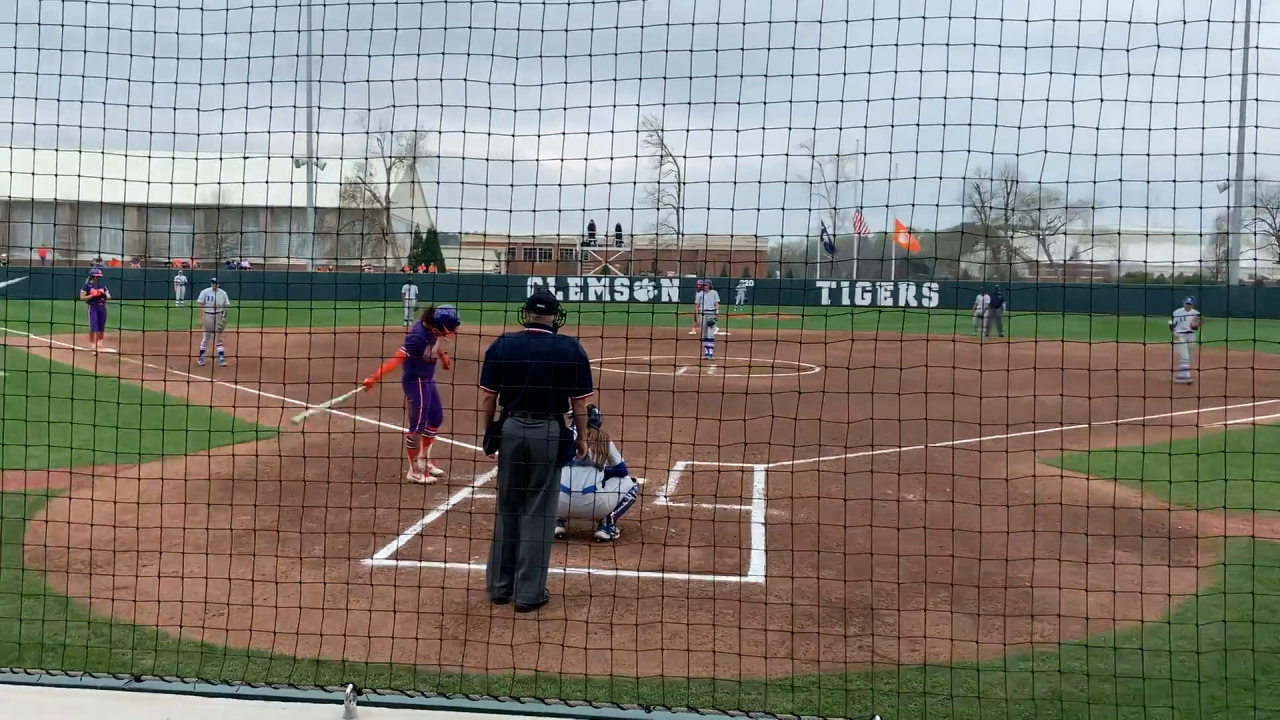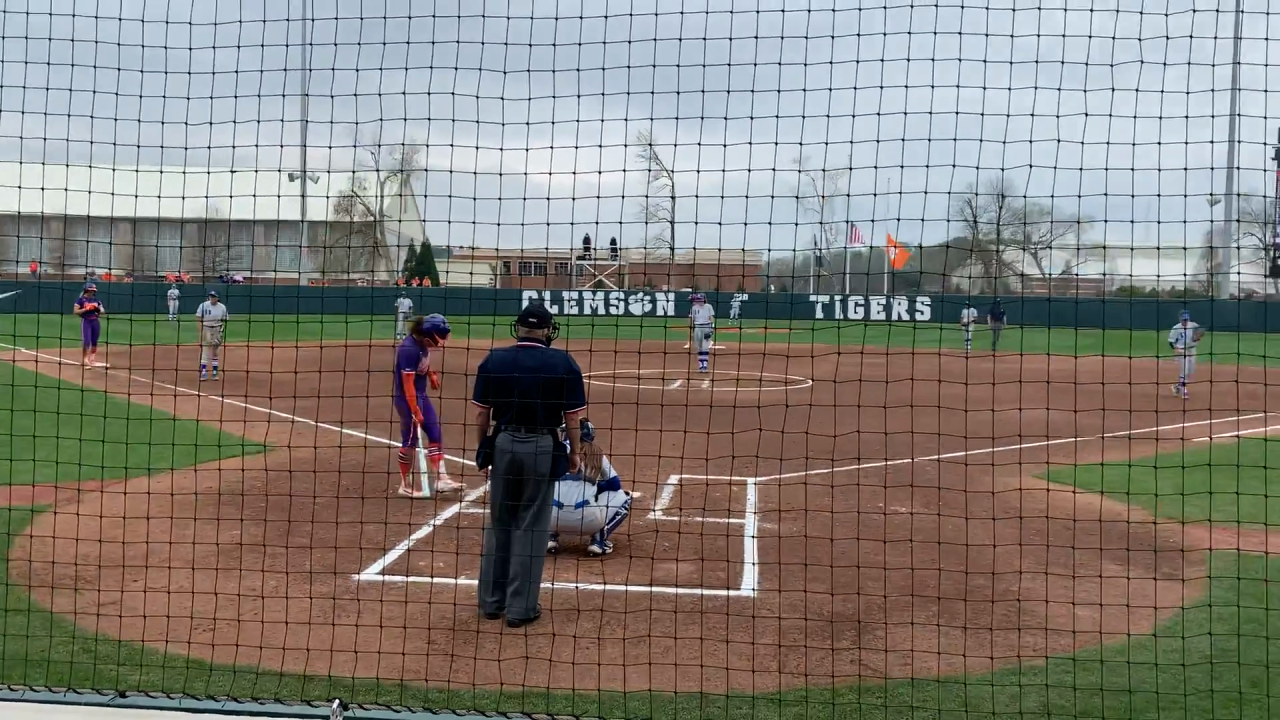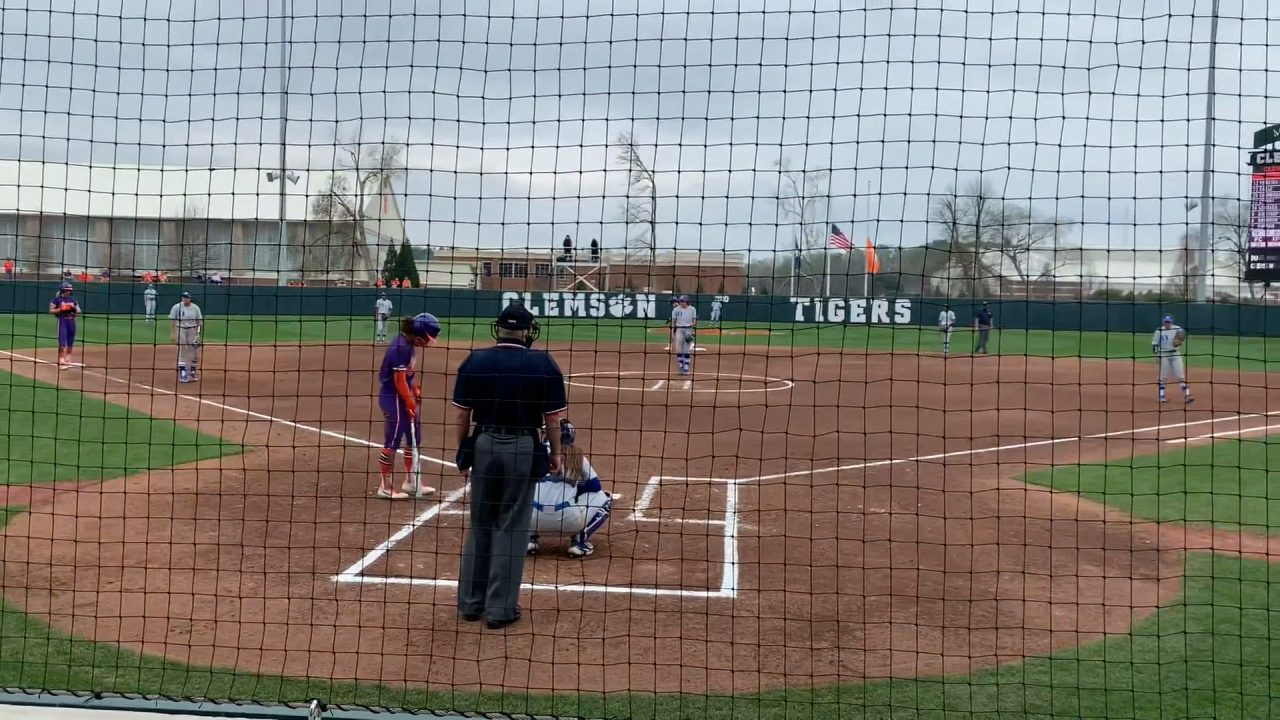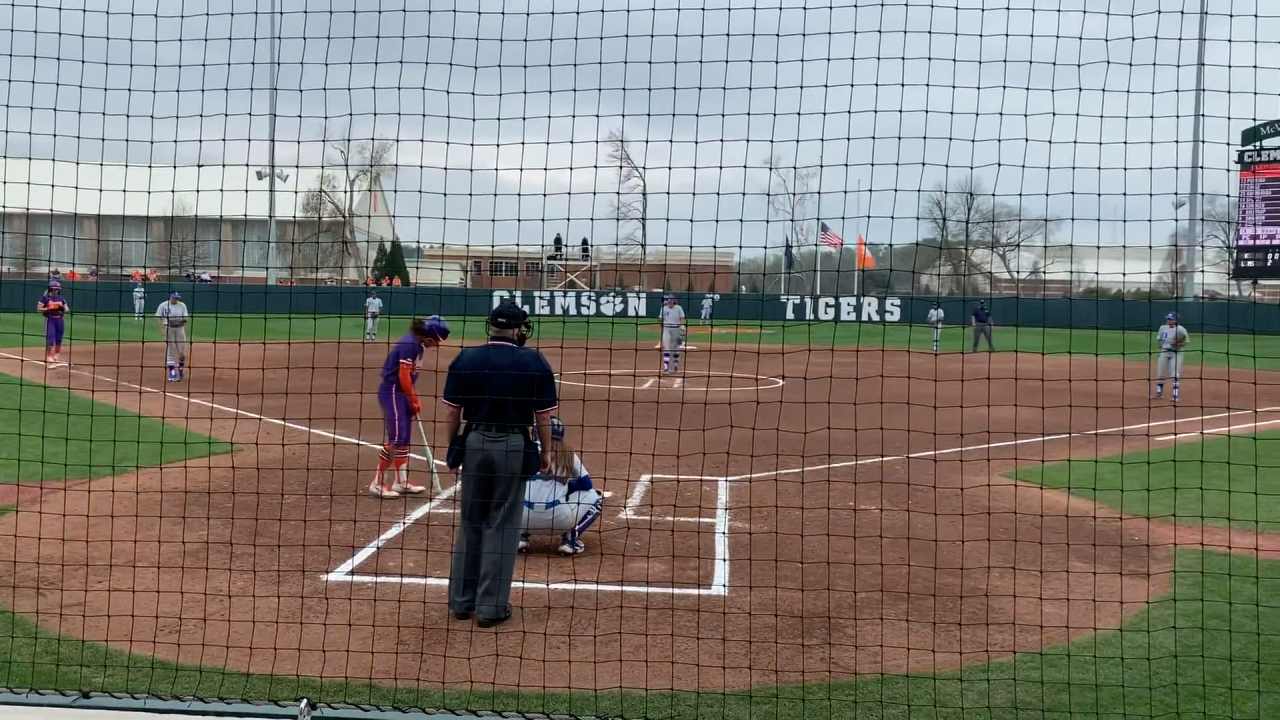
dt=0.5s
person 1, frame 1
left shoulder: (501, 345)
right shoulder: (570, 349)
left elbow: (488, 397)
right elbow: (579, 402)
left wrist: (487, 435)
right wrist: (582, 438)
left hip: (510, 430)
right hip: (549, 433)
left knee: (507, 507)
right knee: (538, 511)
left ankle: (500, 585)
right ankle: (529, 592)
person 1, frame 2
left shoulder: (494, 359)
right shoulder: (562, 362)
left elbow: (481, 413)
right elbow: (572, 416)
left wrist: (482, 450)
right wrist: (574, 452)
left hip: (503, 444)
right hip: (542, 447)
left knee: (499, 522)
right knee: (531, 526)
left ankle: (491, 600)
right ankle: (520, 606)
person 1, frame 3
left shoulder: (474, 361)
right shoulder: (543, 363)
left elbow: (462, 415)
right elbow: (552, 417)
left wrist: (462, 451)
right wrist: (555, 453)
left hip: (483, 445)
right hip: (523, 449)
left knee: (479, 524)
right knee: (512, 527)
left ankle: (471, 602)
right ankle: (500, 608)
person 1, frame 4
left shoulder: (465, 358)
right shoulder: (533, 361)
left elbow: (452, 412)
right elbow: (543, 415)
left wrist: (453, 449)
right wrist: (545, 451)
left hip: (474, 444)
right hip: (514, 447)
left knee: (470, 522)
right knee: (502, 526)
left ankle: (461, 600)
right ankle: (491, 606)
person 2, frame 1
left shoulder: (431, 328)
right shoulder: (418, 336)
right elbow: (397, 358)
left wrist: (442, 355)
right wrist: (376, 377)
left hip: (428, 379)
right hip: (416, 382)
left knee: (436, 418)
right knee: (418, 425)
left ankle: (424, 461)
right ankle: (414, 471)
person 2, frame 2
left shoulder: (422, 343)
right shoulder: (410, 349)
right elbow: (408, 384)
left wrist: (432, 373)
right wrist: (415, 411)
left hip: (421, 393)
right hip: (408, 398)
left knee: (435, 436)
right knee: (410, 441)
left ankle: (442, 479)
right ankle: (406, 486)
person 2, frame 3
left shoulder: (408, 343)
right shoulder: (401, 347)
right elbow: (399, 380)
left wrist: (415, 388)
right wrist: (410, 404)
left hip: (405, 396)
right hip: (394, 398)
left knee: (414, 439)
right knee: (393, 442)
left ankle: (411, 483)
right ankle: (385, 487)
person 2, frame 4
left shoulder: (418, 345)
right shoulder: (410, 344)
right elbow: (403, 374)
left wrist: (415, 398)
right wrist: (413, 399)
left hip: (401, 393)
right hip: (392, 391)
left knee: (404, 439)
right knee: (395, 439)
left ankle: (400, 482)
right ankle: (378, 483)
